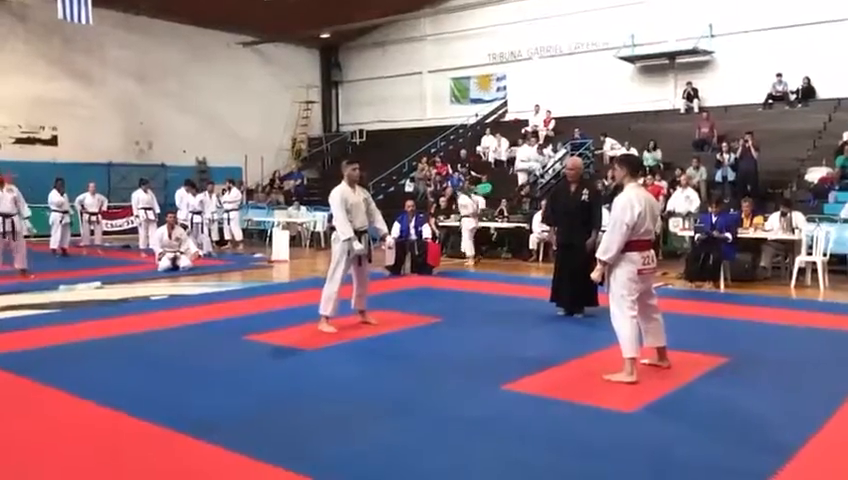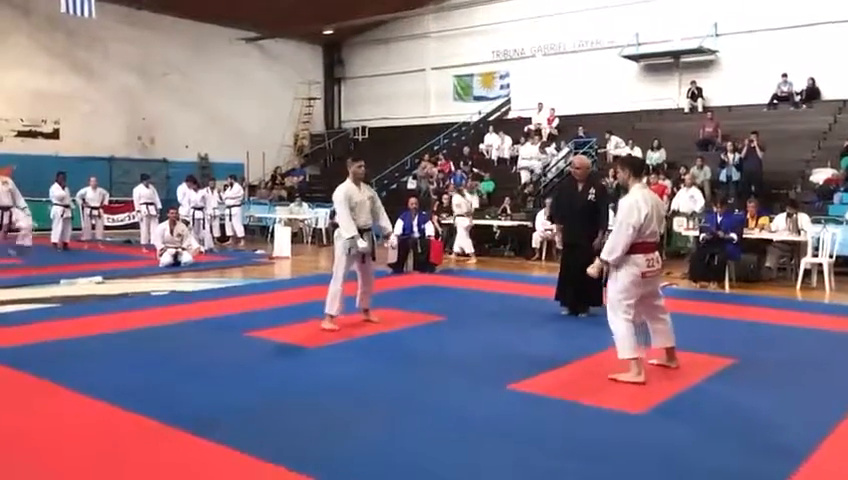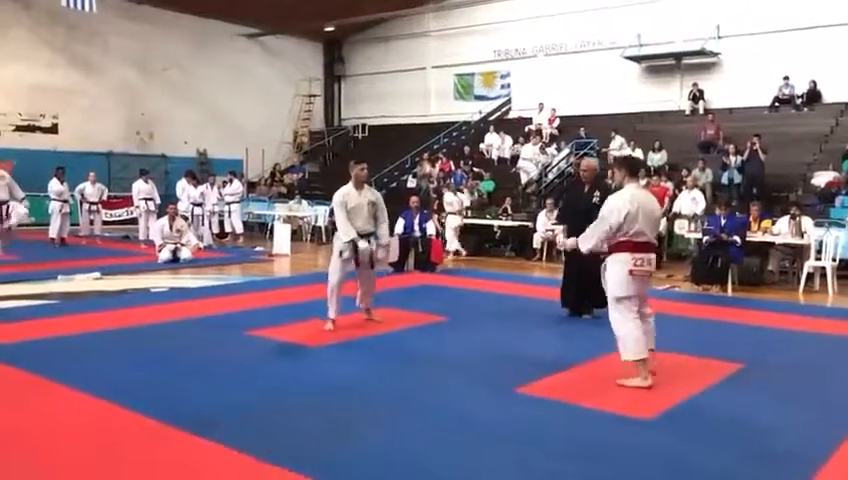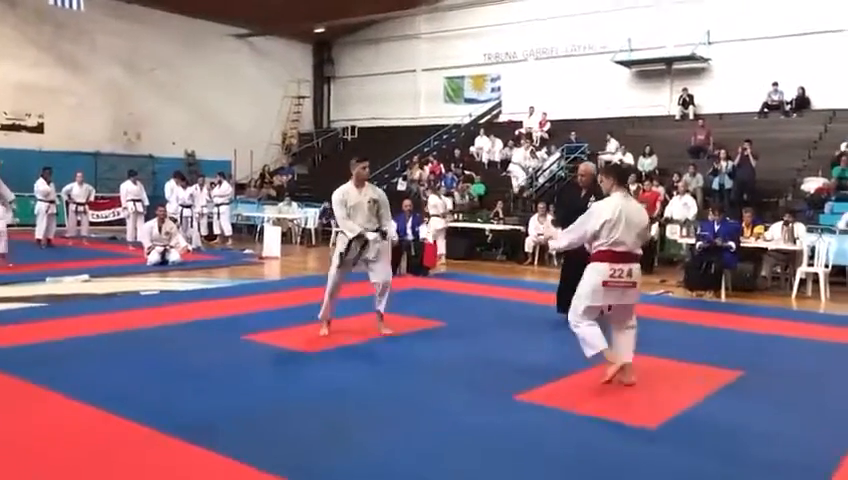
dt=0.2s
person 1, frame 1
left shoulder: (625, 199)
right shoulder: (649, 197)
left elbow: (615, 235)
left wrist: (600, 265)
left hip: (627, 260)
right hip: (646, 257)
left knee: (624, 312)
right knee: (648, 308)
left ankle: (629, 370)
right ankle: (662, 356)
person 1, frame 2
left shoulder: (631, 201)
right shoulder: (655, 199)
left elbow: (621, 237)
left wrist: (599, 262)
left hip: (631, 262)
right hip: (652, 259)
left knee: (619, 313)
right knee: (655, 309)
left ankle: (636, 371)
right ankle: (670, 357)
person 1, frame 3
left shoulder: (619, 199)
right shoulder: (652, 200)
left elbow: (600, 230)
left wrist: (575, 242)
left hip: (623, 260)
right hip: (646, 258)
left knee: (625, 316)
right knee: (641, 312)
left ankle: (643, 375)
right ankle: (647, 361)
person 1, frame 4
left shoulder: (601, 207)
right shoulder: (641, 211)
left elbow: (575, 233)
right elbow: (642, 240)
left wrist: (554, 242)
left hip: (602, 269)
right hip: (630, 270)
left knee: (579, 318)
right knee: (624, 322)
left ankle: (613, 360)
right ankle: (627, 372)
person 2, frame 1
left shoulder: (363, 193)
right shoulder: (337, 193)
left elbow: (374, 215)
right elbow: (341, 220)
left wrist: (385, 235)
right wrist: (353, 241)
left hip: (363, 239)
right hip: (345, 240)
left knee: (362, 278)
right knee: (335, 278)
left ankle: (362, 313)
right ankle: (324, 320)
person 2, frame 2
left shoulder: (369, 191)
right shoulder: (342, 191)
left elbow: (380, 213)
right elbow: (344, 218)
left wrist: (389, 233)
right wrist: (357, 239)
left hip: (367, 236)
right hip: (347, 238)
left knee: (367, 277)
right knee: (339, 276)
left ankle: (365, 311)
right ankle: (330, 317)
person 2, frame 3
left shoulder: (375, 195)
right shoulder: (341, 195)
left elbow: (382, 221)
right elbow: (342, 223)
left wrist: (383, 245)
right wrist: (357, 242)
left hip: (368, 241)
right hip: (345, 241)
left knee: (369, 281)
right knee: (335, 280)
left ankle: (367, 309)
right ankle: (331, 318)
person 2, frame 4
left shoulder: (377, 193)
right shoulder: (341, 193)
left elbow: (385, 216)
right elbow: (342, 221)
left wrist: (390, 233)
right wrist: (365, 233)
left hip: (373, 242)
right hip: (348, 241)
left knee: (384, 279)
right knee: (334, 283)
left ankle: (381, 319)
right ankle: (325, 321)
person 3, frame 1
left shoulder: (590, 189)
right shoulder: (559, 188)
left elbow: (596, 215)
right elbow: (551, 211)
left wrist: (593, 237)
right wrist: (553, 233)
left hip: (583, 239)
right hip: (564, 237)
left knee: (581, 272)
right knee: (562, 271)
left ankle: (579, 305)
right ankle: (564, 304)
person 3, frame 2
left shoulder: (598, 187)
right shoulder: (566, 186)
left elbow: (604, 215)
right elbow: (557, 210)
left wrist: (600, 237)
right wrist: (559, 230)
left hip: (589, 238)
right hip: (570, 237)
left knee: (587, 272)
right knee: (568, 270)
left ankle: (584, 305)
right ankle: (569, 303)
person 3, frame 3
left shoulder: (604, 190)
right shoulder: (573, 187)
right elbow: (564, 210)
right wrist: (564, 229)
right hip: (574, 237)
left knee: (591, 273)
right knee: (572, 272)
left ankle: (588, 306)
right ankle: (573, 305)
person 3, frame 4
left shoulder: (599, 194)
right shoulder: (570, 189)
right elbow: (560, 210)
right wrist: (561, 230)
right knee: (569, 277)
right ankle: (569, 308)
